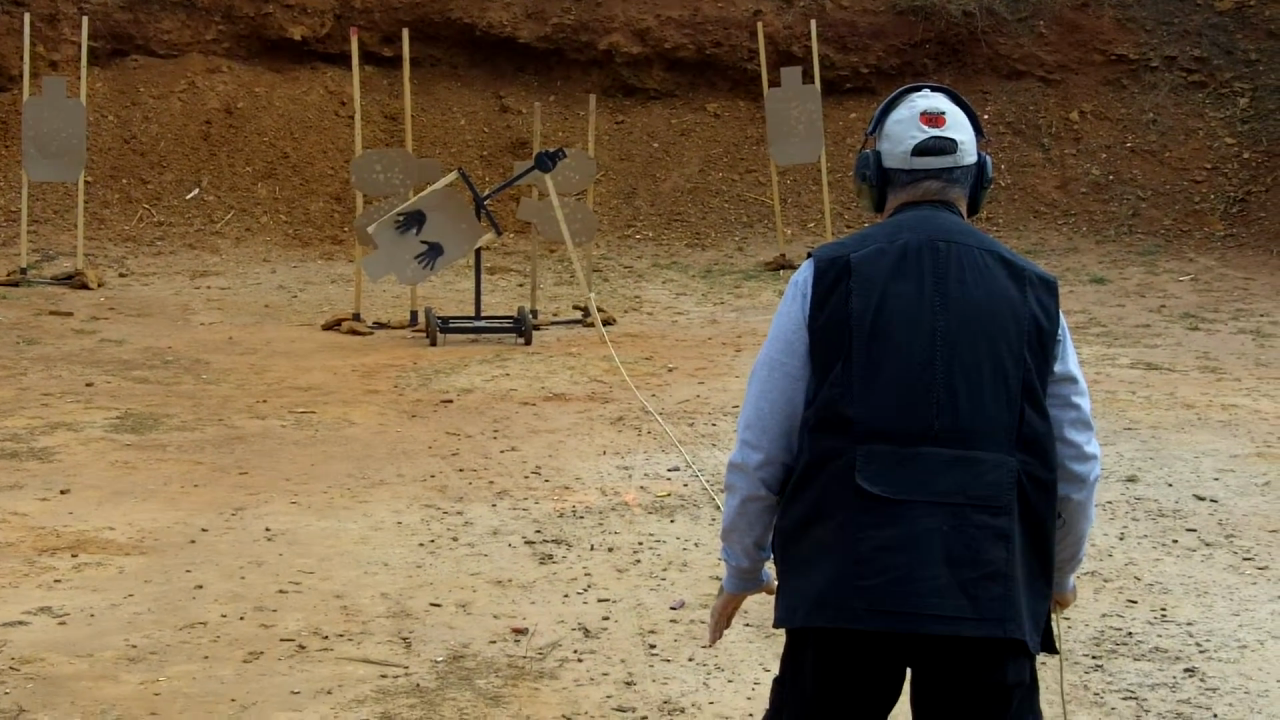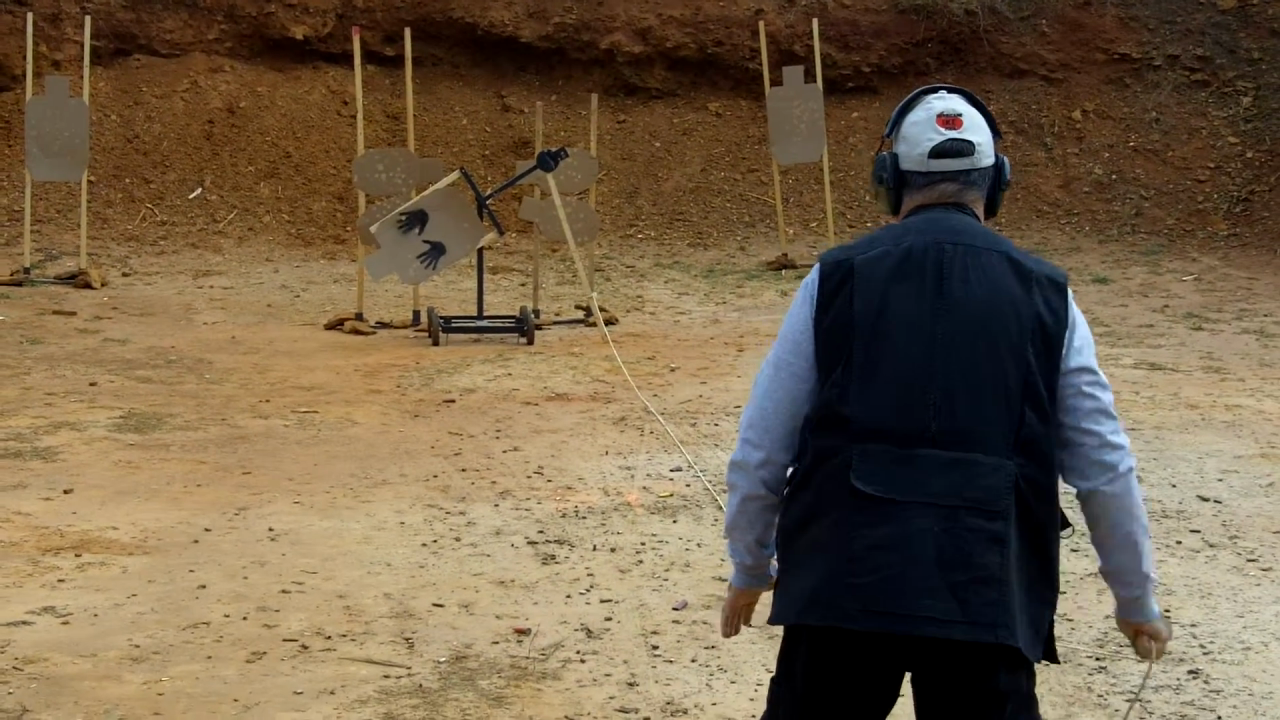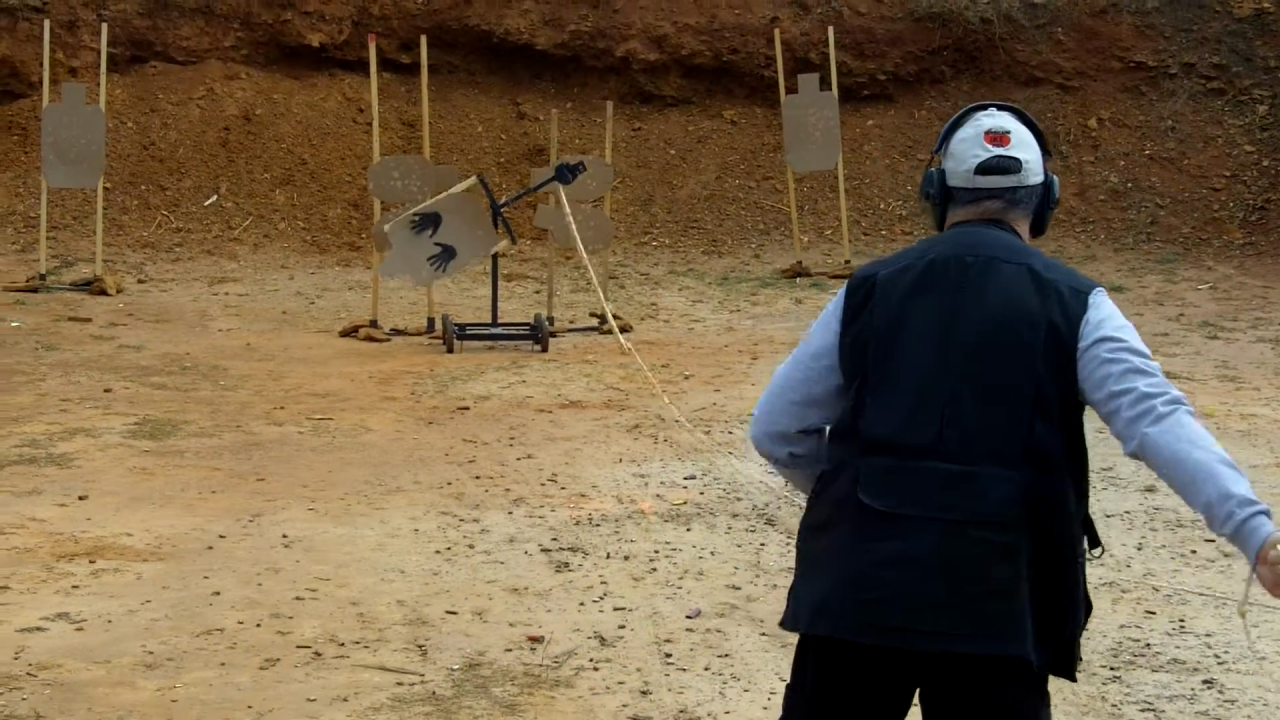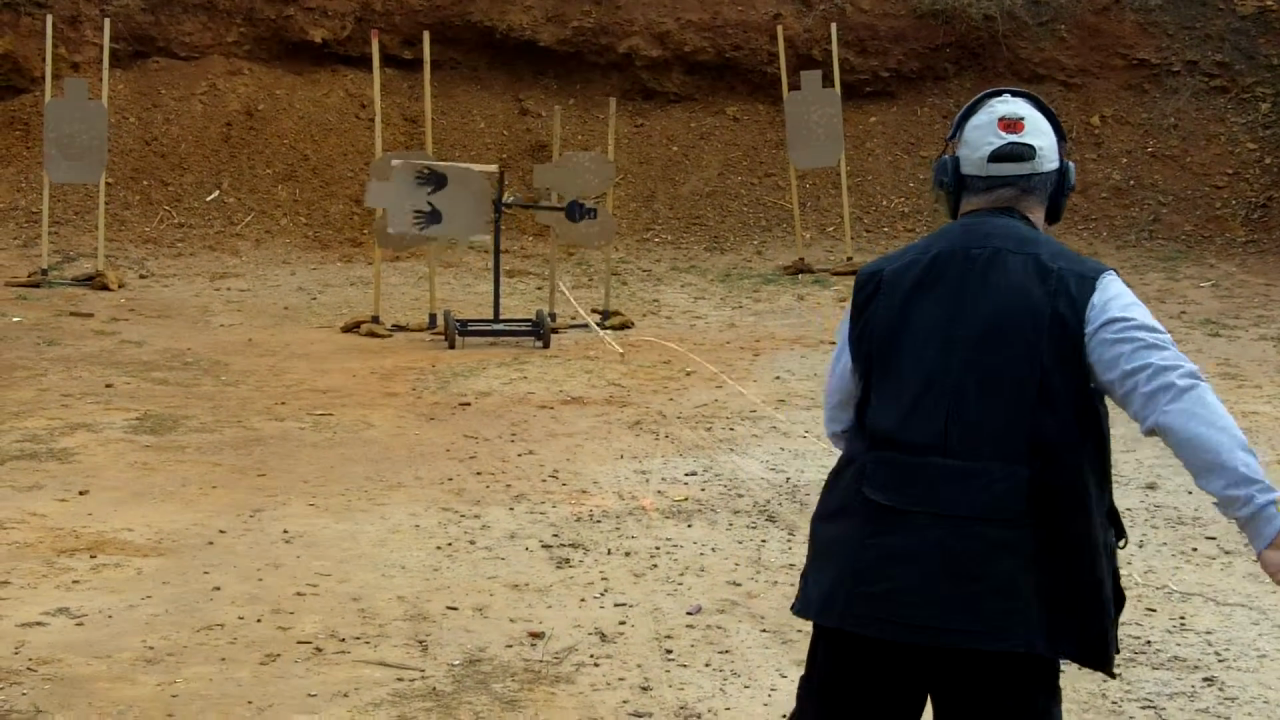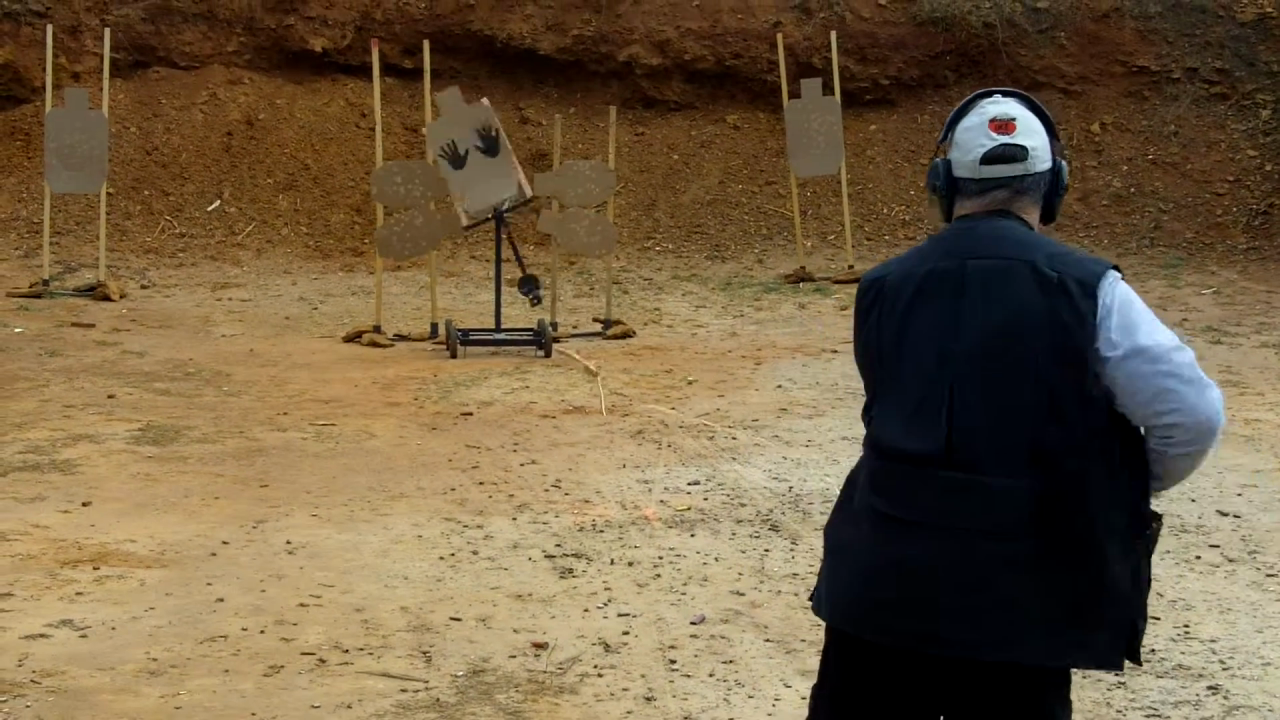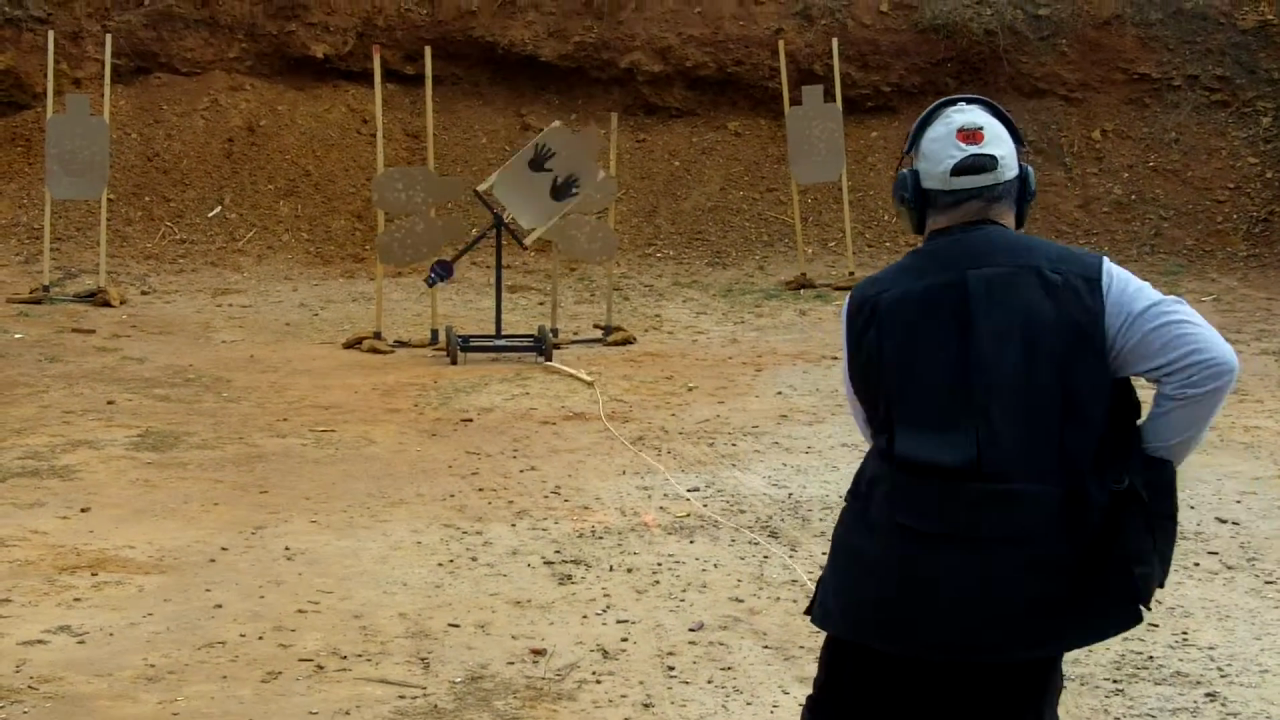
dt=0.2s
person 1, frame 1
left shoulder: (828, 275)
right shoulder: (1031, 291)
left elbow: (760, 448)
right elbow: (1074, 461)
left wrist: (741, 567)
right wrist: (1058, 573)
left hip: (846, 576)
right hip: (987, 582)
person 1, frame 2
left shoulder: (838, 277)
right shoulder: (1040, 296)
left elbow: (765, 446)
right elbow: (1101, 462)
left wrist: (750, 566)
right wrist: (1135, 594)
left hip: (845, 578)
right hip: (987, 589)
person 1, frame 3
left shoulder: (872, 288)
right shoulder: (1073, 302)
left elbow: (776, 428)
right elbow: (1156, 416)
left hip: (861, 584)
right hip: (995, 598)
person 1, frame 4
left shoulder: (883, 282)
right shoulder: (1083, 288)
left elbow: (842, 423)
right elbow: (1173, 396)
left hip: (873, 574)
right hip: (1009, 590)
person 1, frame 5
left shoulder: (884, 289)
right shoulder: (1087, 288)
right elbow: (1191, 412)
right wrist: (1132, 480)
left hip: (884, 580)
right hip: (1020, 593)
person 1, frame 6
left shoulder: (871, 304)
right shoulder: (1085, 282)
right elbow: (1208, 364)
right wrist: (1142, 468)
left hip: (891, 587)
right hip: (1024, 593)
